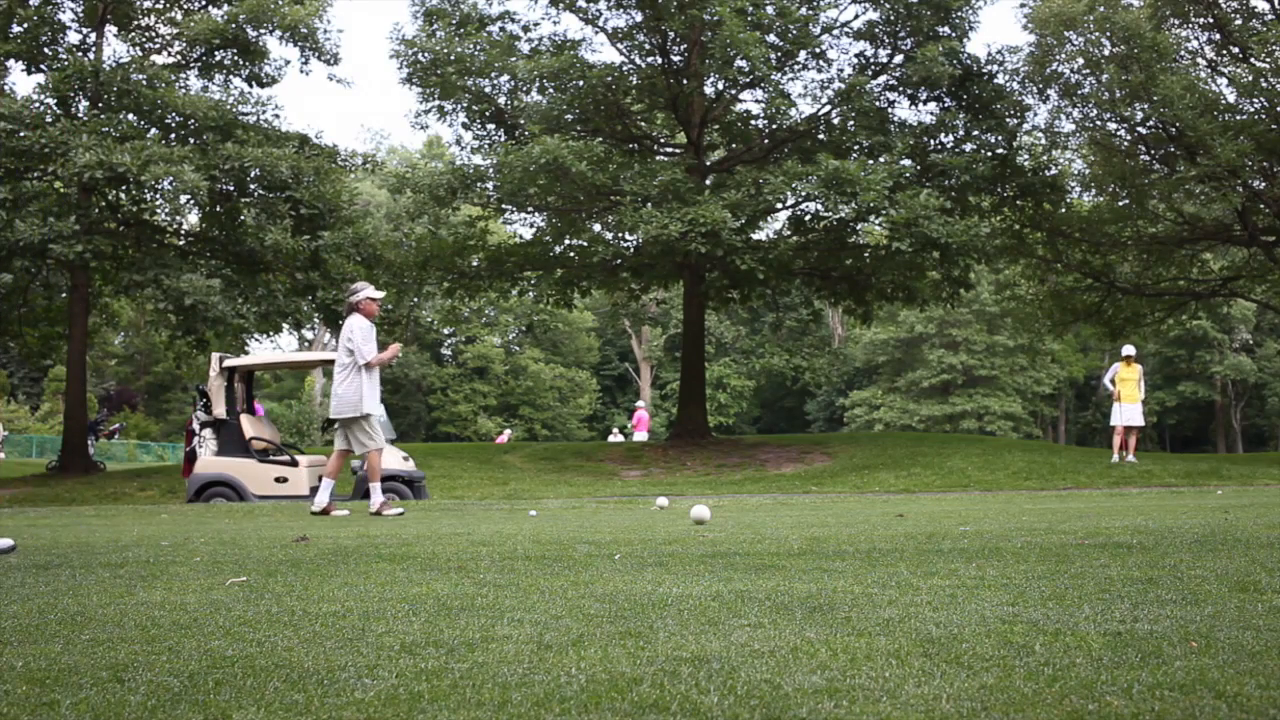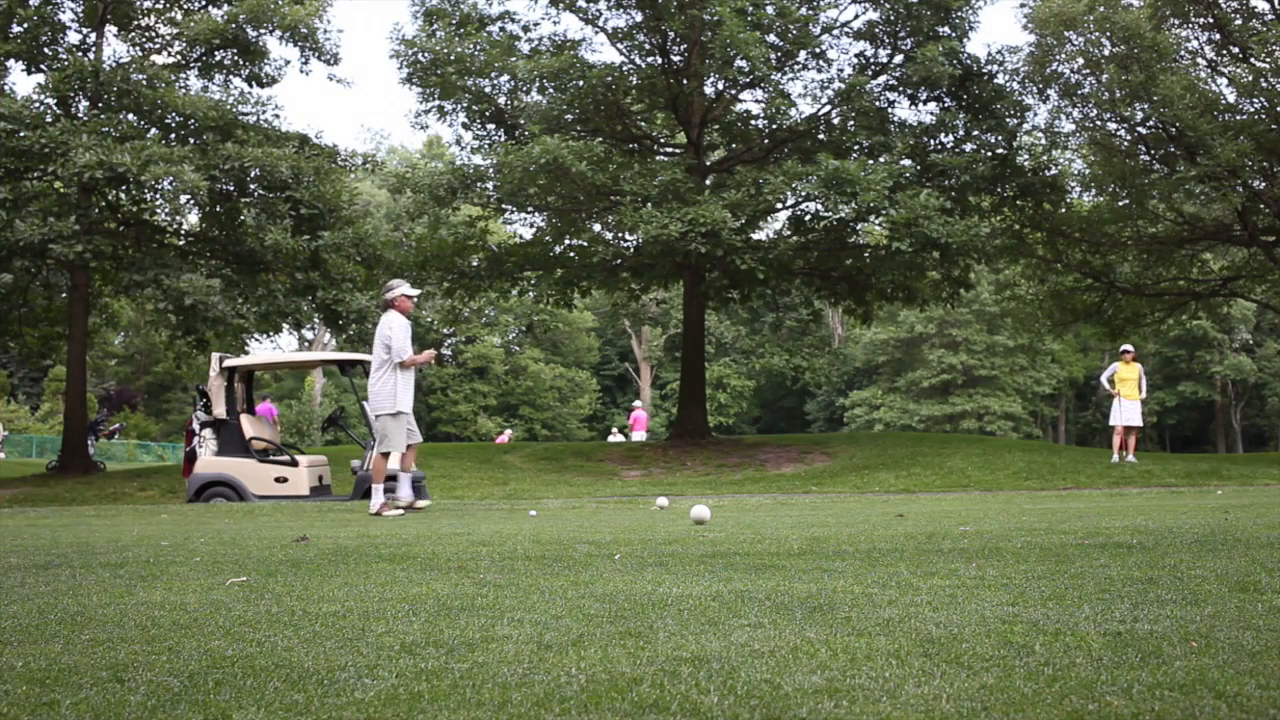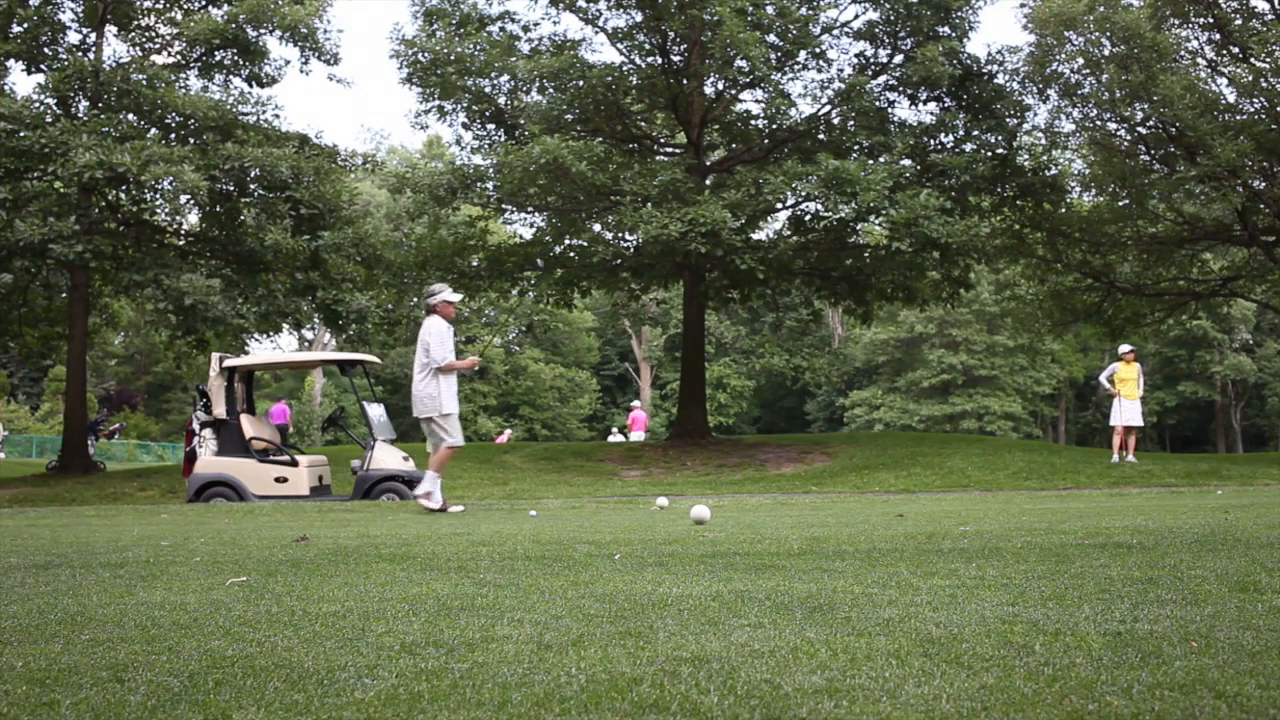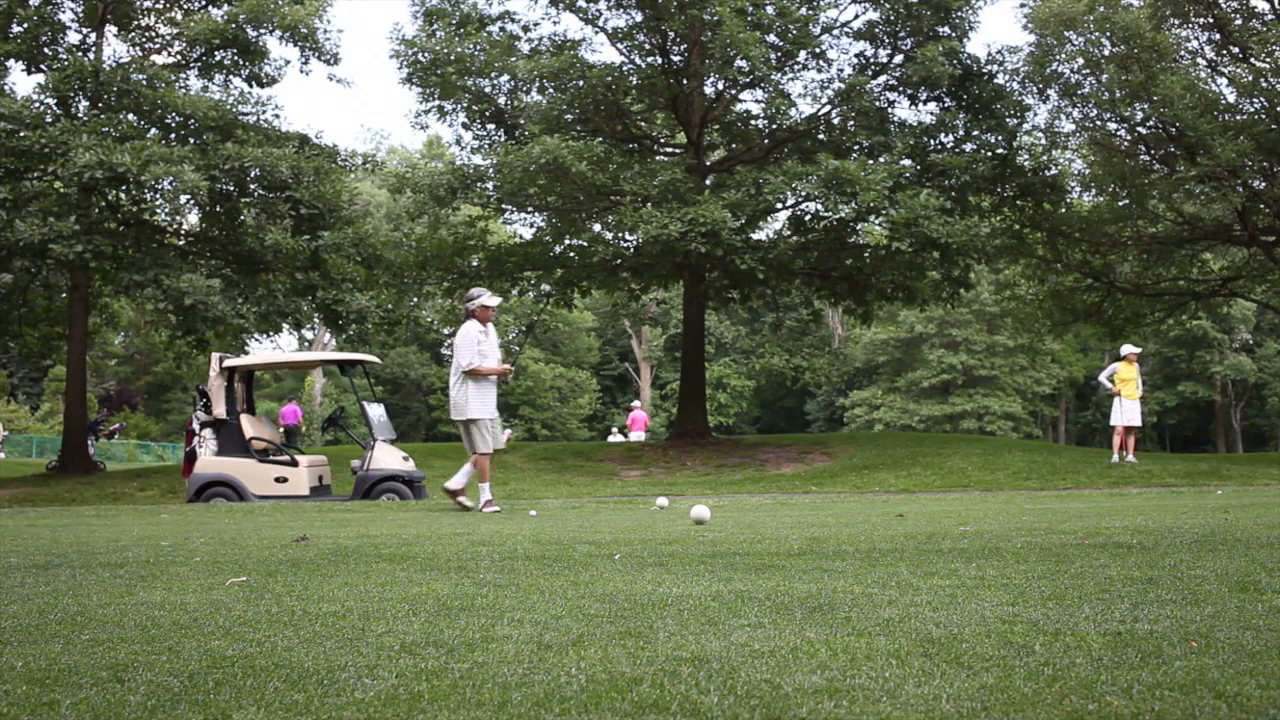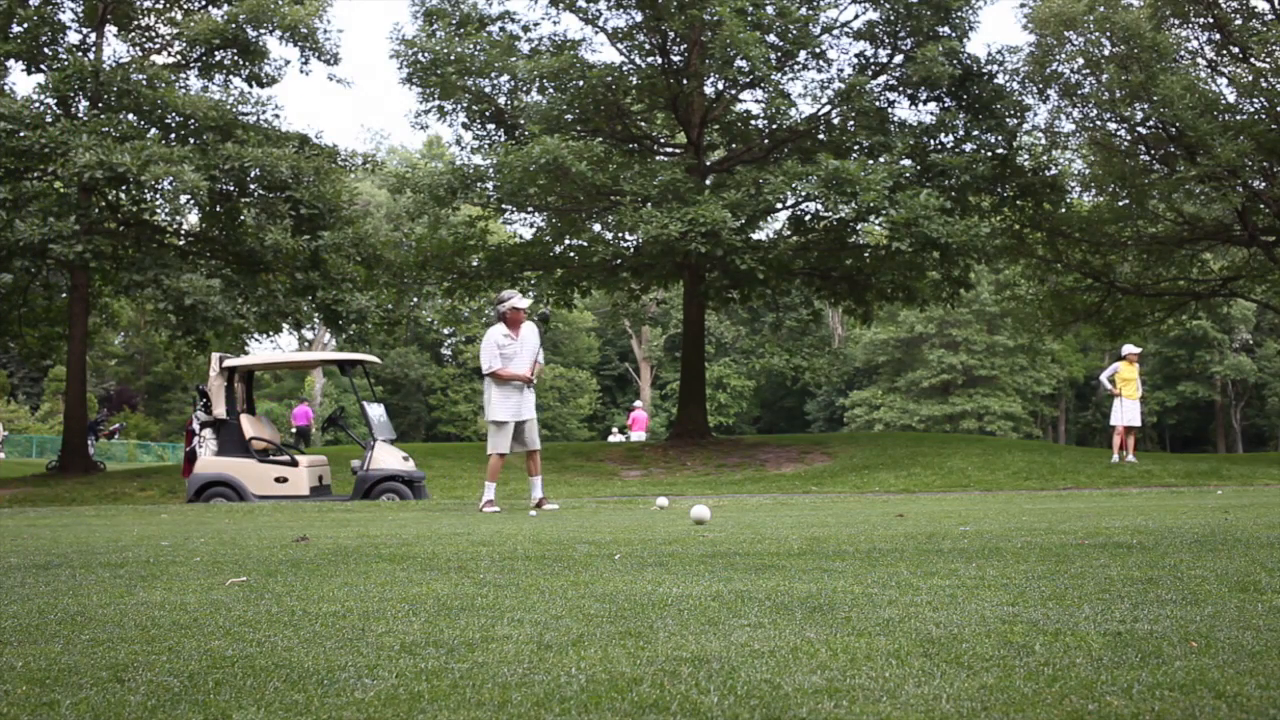
dt=0.5s
person 1, frame 1
left shoulder: (355, 324)
right shoulder: (359, 325)
right elbow: (370, 361)
left wrist: (385, 357)
right wrist: (390, 353)
left hip: (349, 399)
right hip: (357, 399)
left knee: (342, 450)
right knee: (373, 447)
left ankle: (321, 501)
right ankle: (377, 502)
person 1, frame 2
left shoulder: (390, 321)
right shoulder: (397, 322)
right elbow: (405, 360)
left wrist: (419, 359)
right wrist: (423, 358)
left hip: (395, 397)
right hip: (391, 397)
left knee: (411, 442)
right knee: (385, 449)
left ankle: (404, 496)
right ankle: (377, 502)
person 1, frame 3
left shoulder: (436, 325)
right shoulder: (437, 326)
right elbow: (442, 363)
left wrist: (462, 364)
right wrist: (465, 364)
left hip: (436, 396)
right hip: (436, 397)
left knee: (439, 447)
right knee: (452, 443)
left ankle: (435, 499)
right ankle: (425, 489)
person 1, frame 4
left shoulder: (490, 328)
right shoulder: (468, 332)
left elbow: (494, 359)
right elbow: (469, 367)
left wrist: (501, 369)
right wrist: (496, 371)
left hip: (487, 399)
right hip: (471, 401)
left knee: (494, 446)
right knee: (483, 450)
left ankle: (455, 484)
right ankle: (485, 498)
person 1, frame 5
left shoulder: (531, 329)
right shoulder: (493, 335)
left elbow: (538, 358)
right elbow: (492, 370)
left wrist: (532, 374)
right wrist: (519, 377)
left hip: (525, 400)
right hip: (501, 402)
left knee: (533, 448)
right knee: (499, 451)
left ankle: (537, 497)
right ankle: (488, 498)
